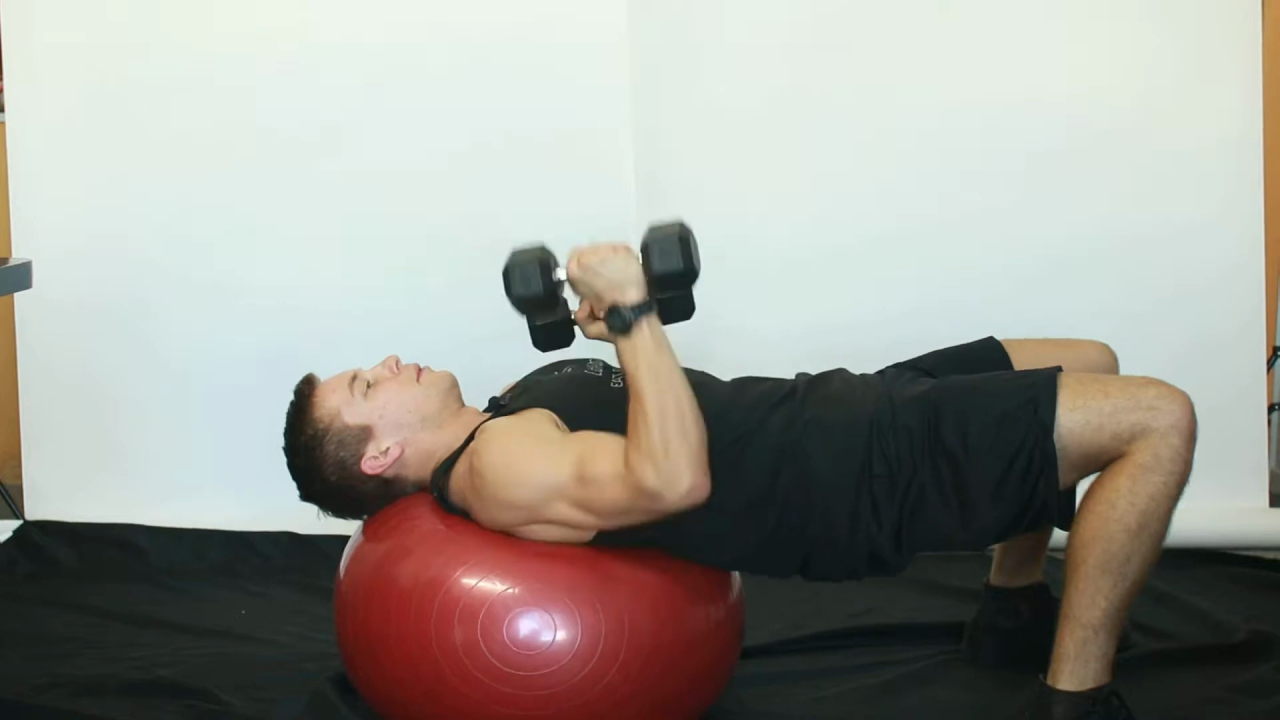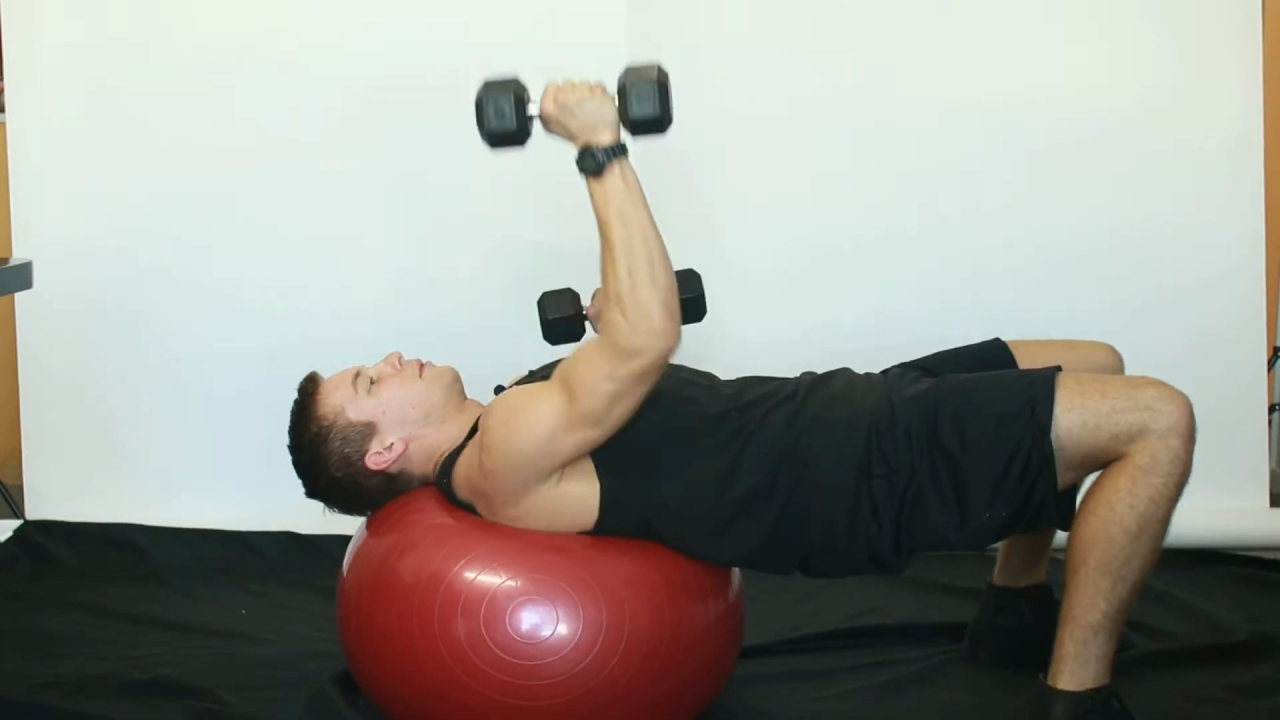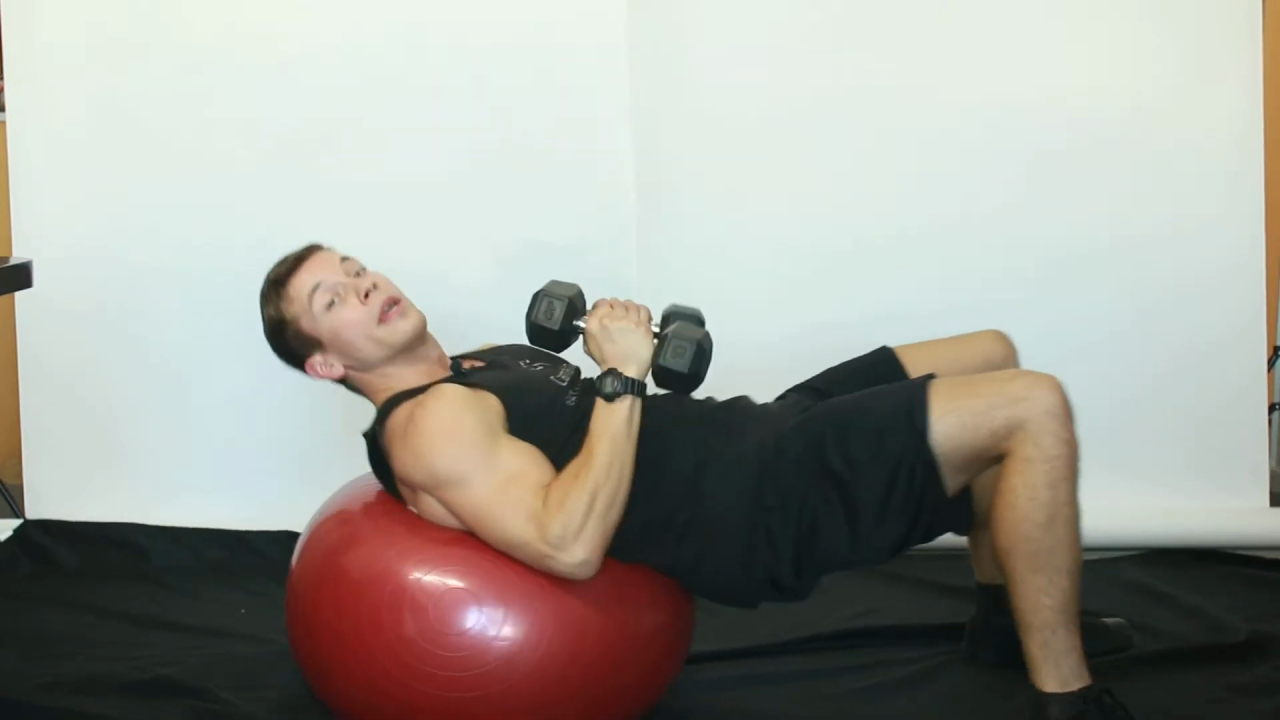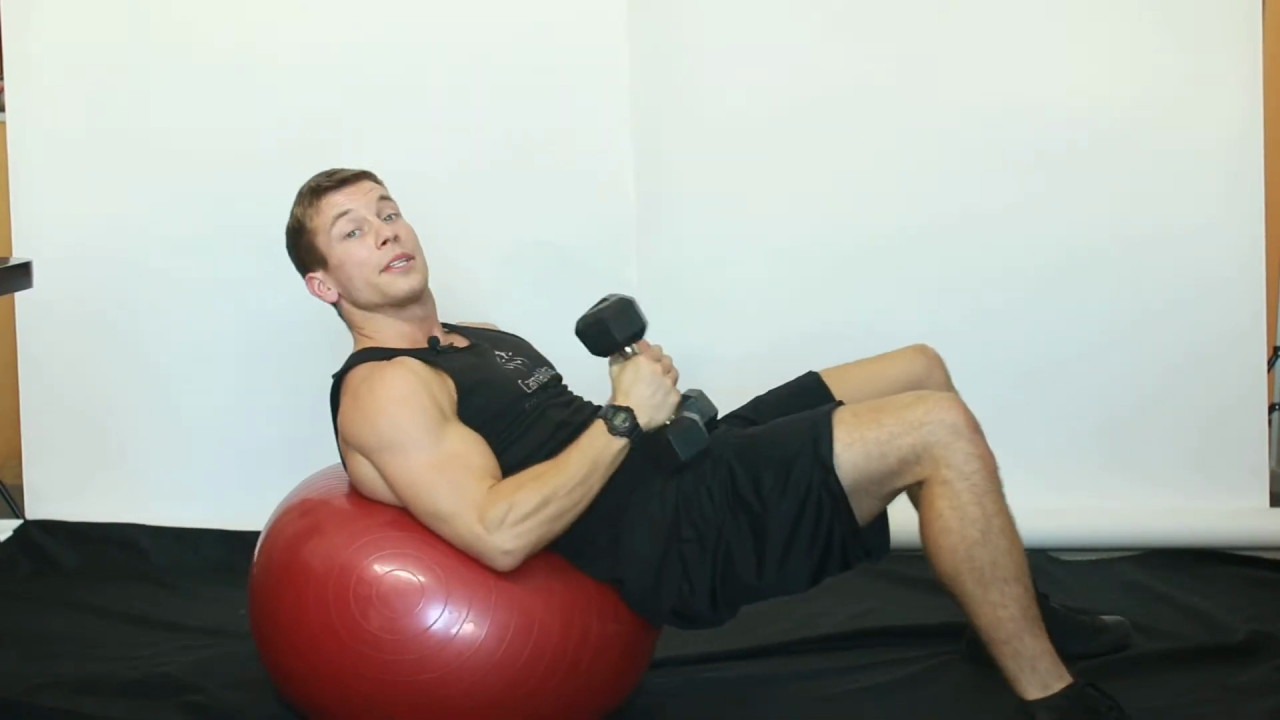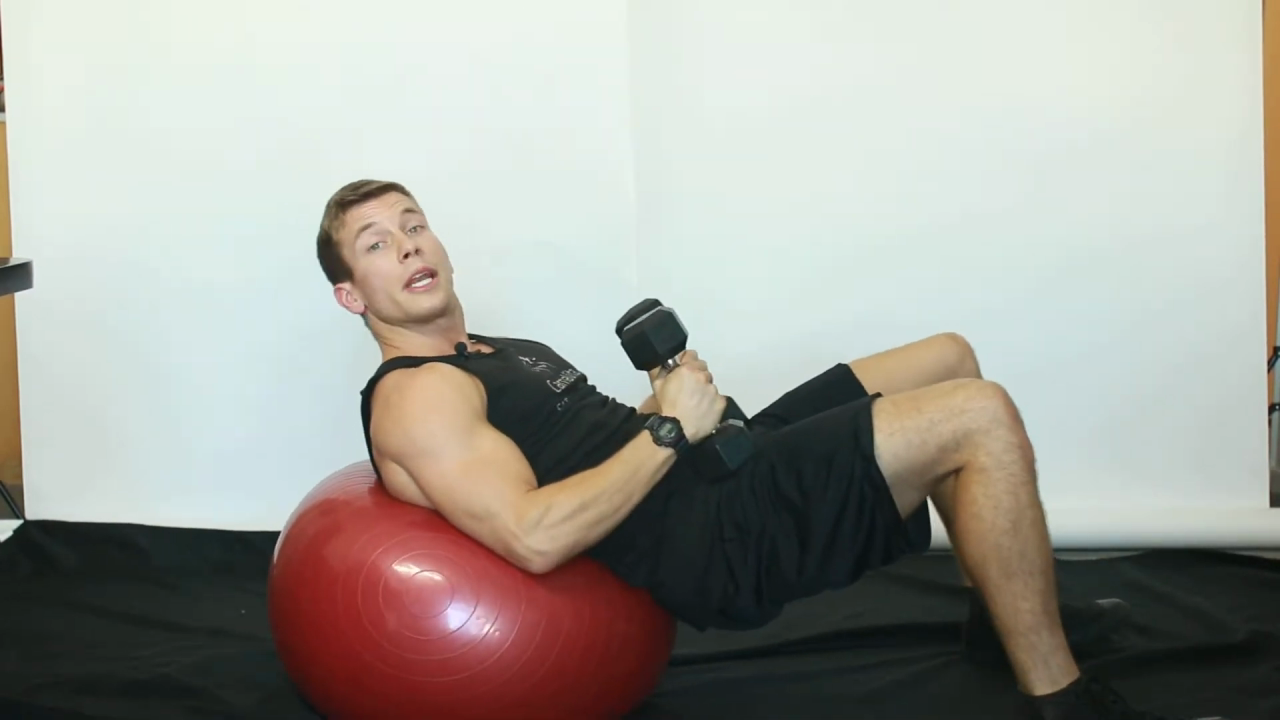
dt=1s
person 1, frame 1
left shoulder: (501, 429)
right shoulder: (498, 468)
right elbow: (676, 479)
left wrist: (627, 321)
right wrist: (629, 309)
left hip: (838, 418)
right hip: (854, 480)
left knee: (1089, 365)
right knee: (1157, 419)
left ankle: (1014, 611)
person 1, frame 2
left shoulder: (506, 430)
right shoulder: (502, 464)
right elbow: (647, 343)
left wrist: (620, 340)
right wrist: (602, 148)
left hip: (842, 421)
right hip: (853, 480)
left knee: (1096, 366)
right knee: (1156, 420)
left ankle: (1016, 611)
person 1, frame 3
left shoulder: (474, 368)
right shoulder: (425, 428)
right elbow: (573, 544)
left wrist: (624, 354)
right wrist: (621, 378)
left hip: (749, 442)
right hip: (755, 509)
left knee: (989, 356)
right knee: (1032, 408)
left ankle: (1008, 613)
person 1, frame 4
left shoulder: (467, 342)
right shoulder: (383, 390)
right elbow: (501, 533)
left wrist: (633, 395)
right wrist: (624, 419)
left hip: (682, 473)
right hip: (675, 535)
left knee: (918, 370)
right knee: (940, 429)
left ankle: (1012, 606)
person 1, frame 5
left shoulder: (491, 356)
right shoulder: (415, 397)
right elbow: (537, 536)
left wrist: (665, 403)
right wrist: (669, 431)
left hip: (720, 473)
right hip: (716, 536)
left knee: (948, 359)
right knee: (982, 419)
left ankle: (1005, 613)
